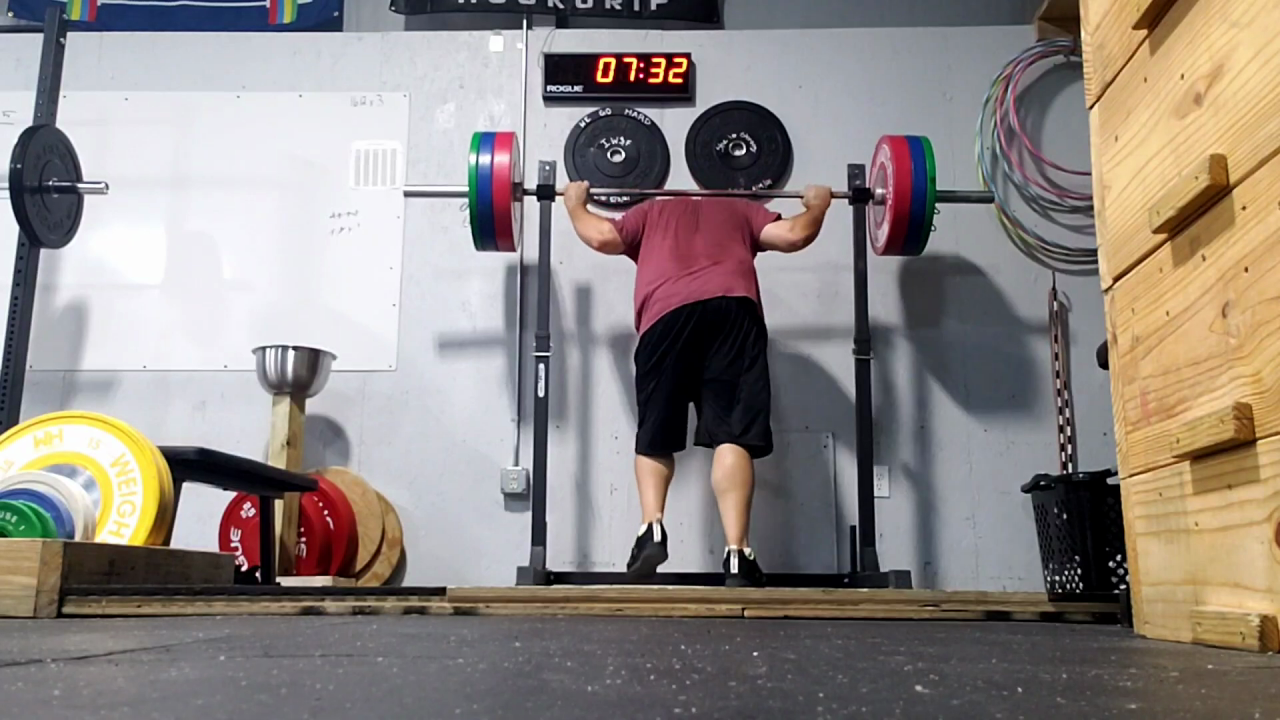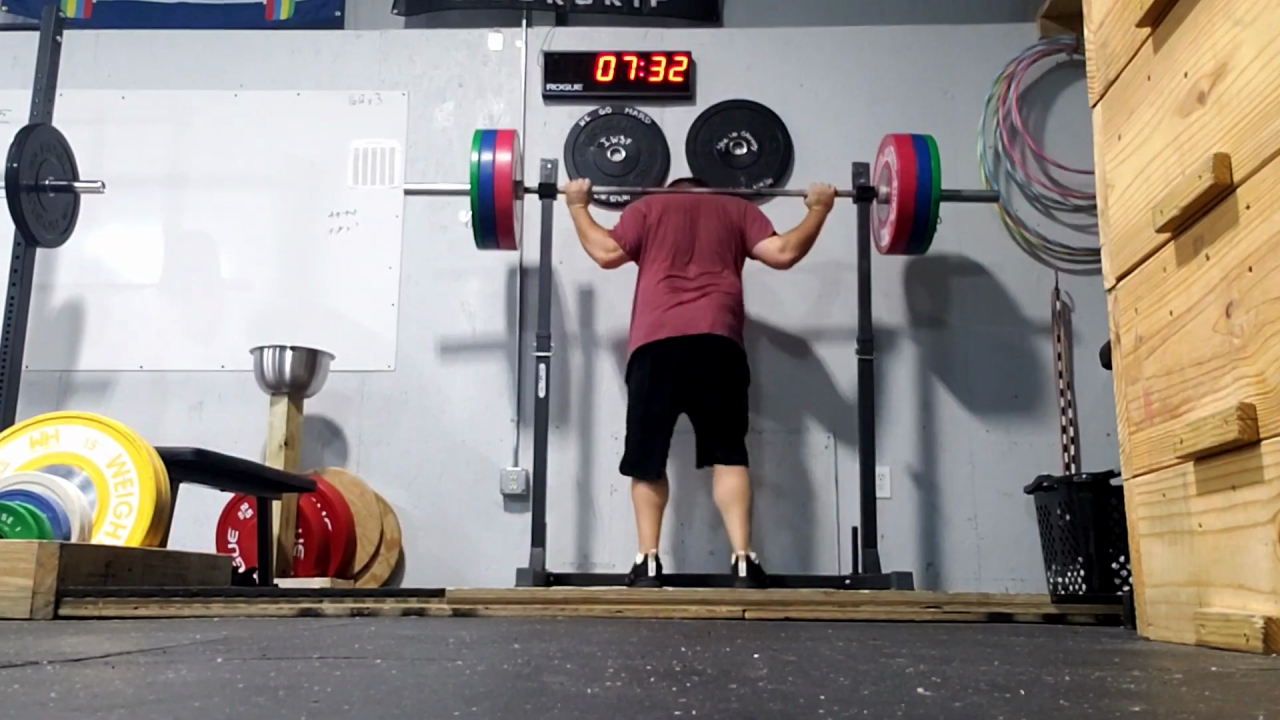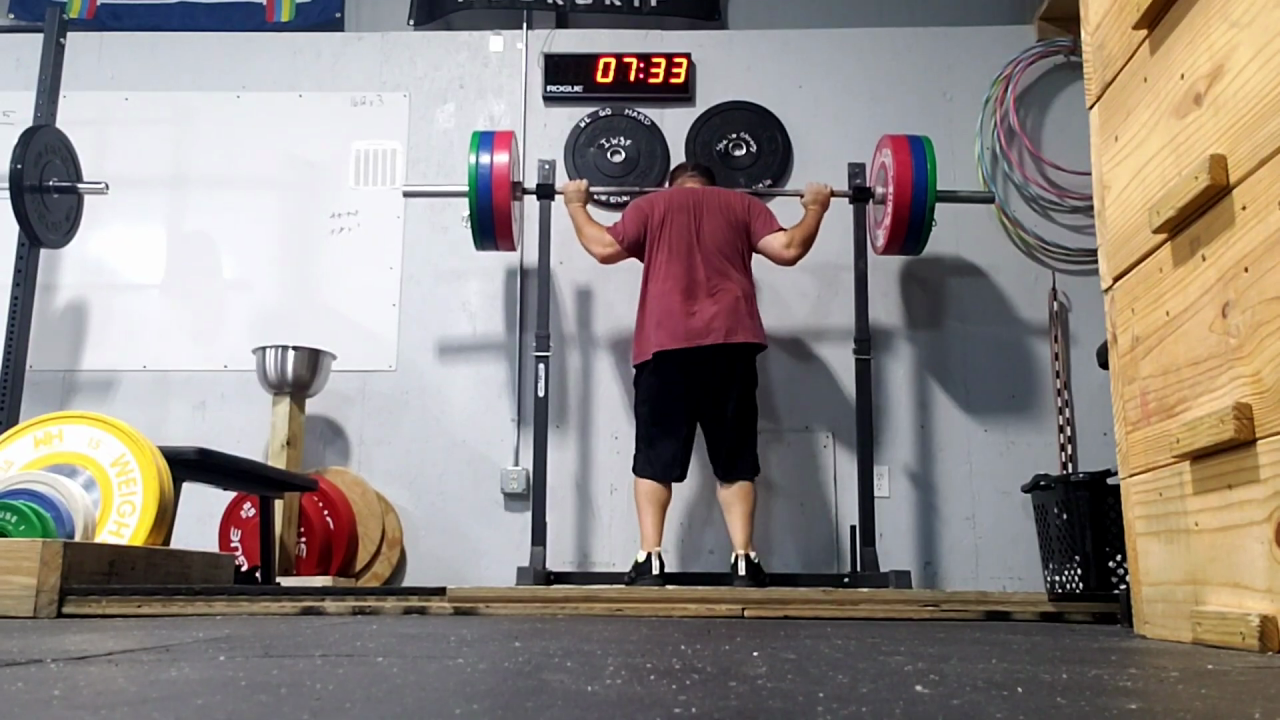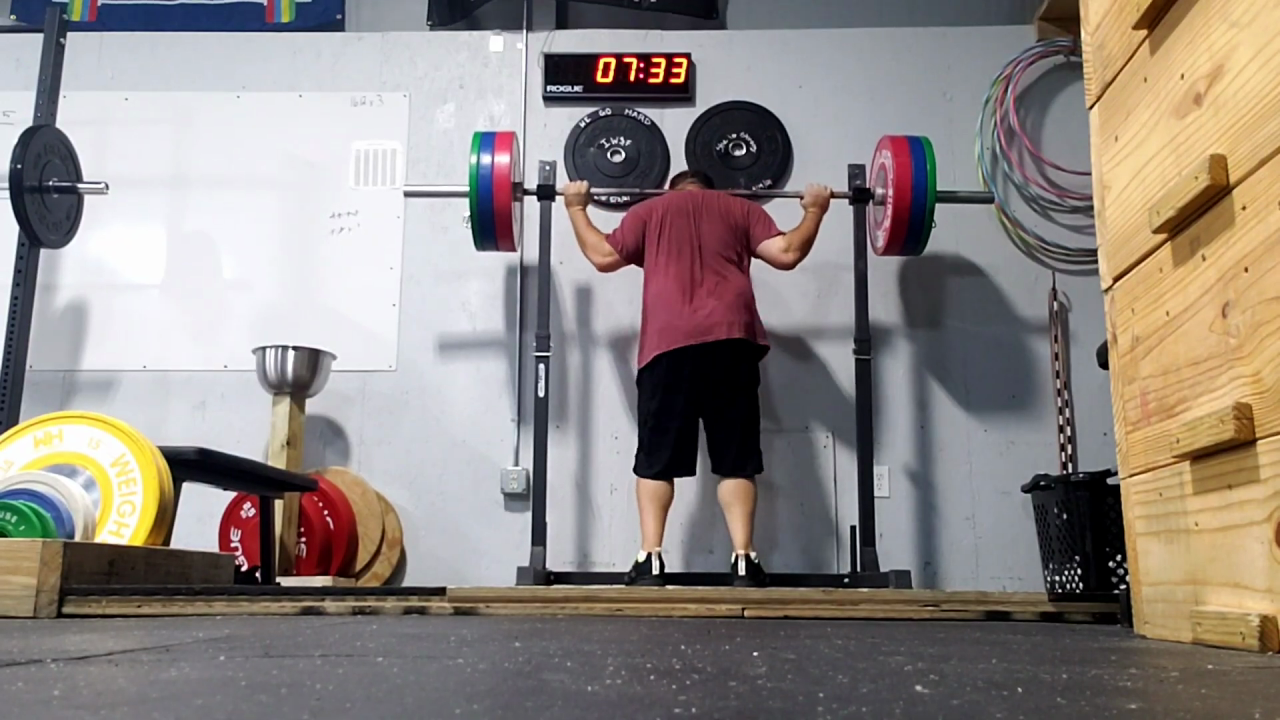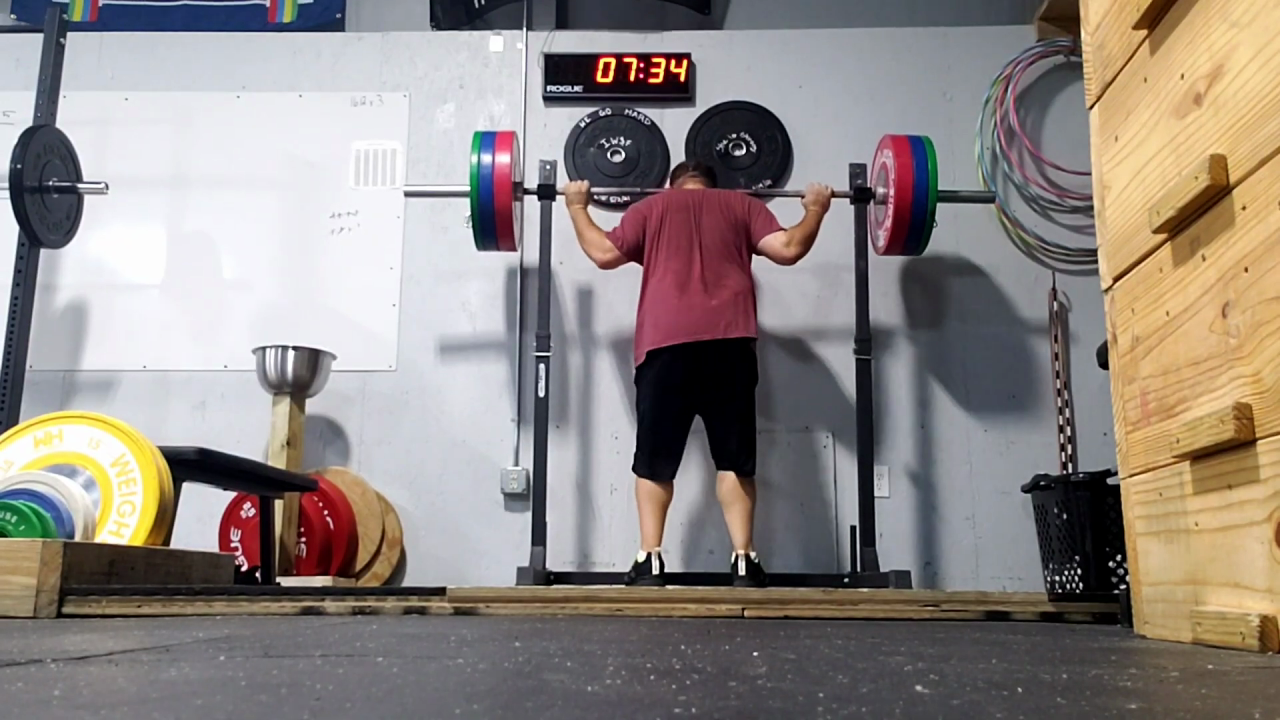
dt=0.5s
person 1, frame 1
left shoulder: (651, 211)
right shoulder: (740, 209)
left elbow: (602, 237)
right elbow: (792, 236)
left wrist: (574, 204)
right wrist: (817, 206)
left hip: (667, 313)
right hip: (733, 309)
left knee: (655, 440)
right knee: (732, 438)
left ankle: (652, 531)
right ankle: (737, 557)
person 1, frame 2
left shoulder: (647, 207)
right shoulder: (737, 209)
left elbow: (608, 252)
right elbow: (782, 253)
left wrist: (577, 206)
right wrist: (818, 209)
left hip: (656, 341)
right hip: (718, 340)
left knee: (647, 458)
right knee: (728, 455)
left ankle: (648, 563)
right ankle: (744, 562)
person 1, frame 3
left shoulder: (649, 205)
right shoulder: (743, 205)
left elbow: (604, 249)
right elbow: (789, 250)
left wrist: (576, 205)
right wrist: (815, 208)
left hip: (665, 347)
right hip: (729, 345)
left knee: (655, 459)
right knee: (735, 462)
left ankle: (650, 561)
right ankle: (743, 562)
person 1, frame 4
left shoulder: (649, 210)
right shoulder: (741, 209)
left elbow: (603, 256)
right elbow: (787, 254)
left wrist: (576, 208)
right wrist: (814, 210)
left hip: (669, 344)
right hip: (732, 343)
left knee: (656, 460)
right knee: (736, 461)
left ankle: (650, 560)
right ankle: (744, 560)
person 1, frame 5
left shoulder: (650, 207)
right shoulder: (743, 205)
left elbow: (604, 253)
right elbow: (789, 249)
left wrist: (577, 207)
right wrist: (816, 209)
left hip: (665, 342)
right hip: (729, 340)
left knee: (654, 459)
right knee: (734, 459)
left ankle: (649, 560)
right ankle: (744, 560)
